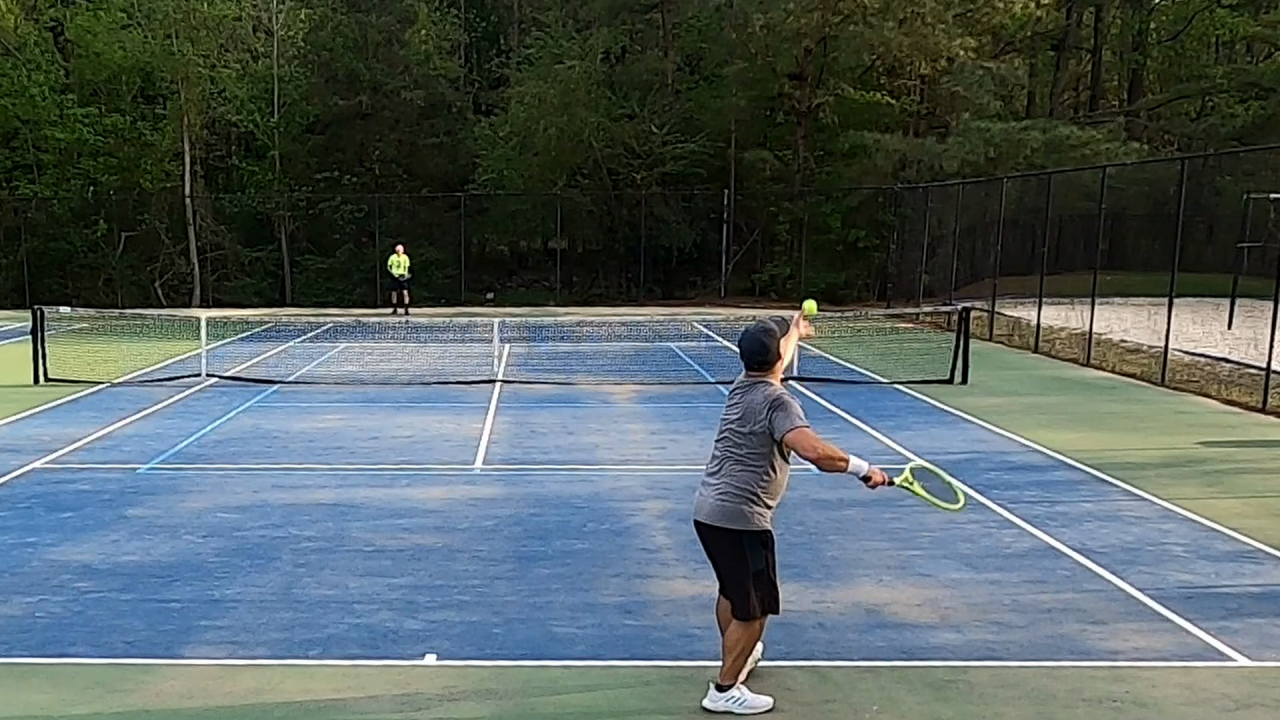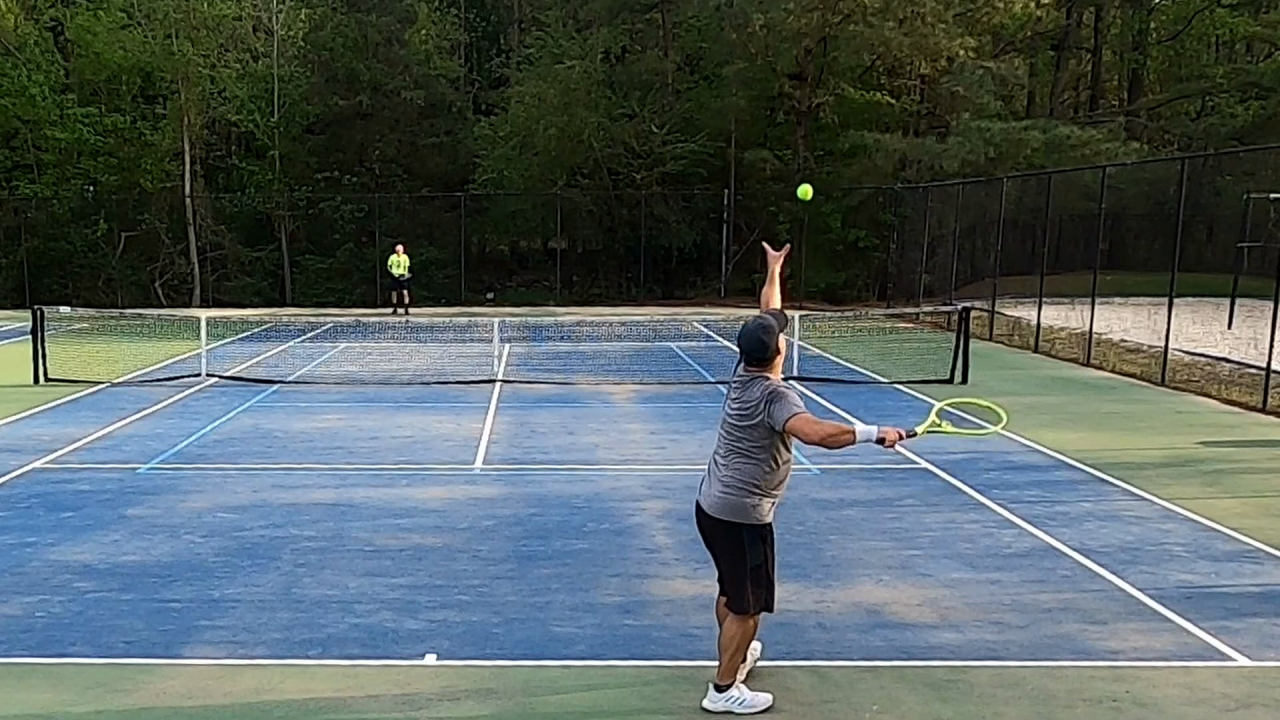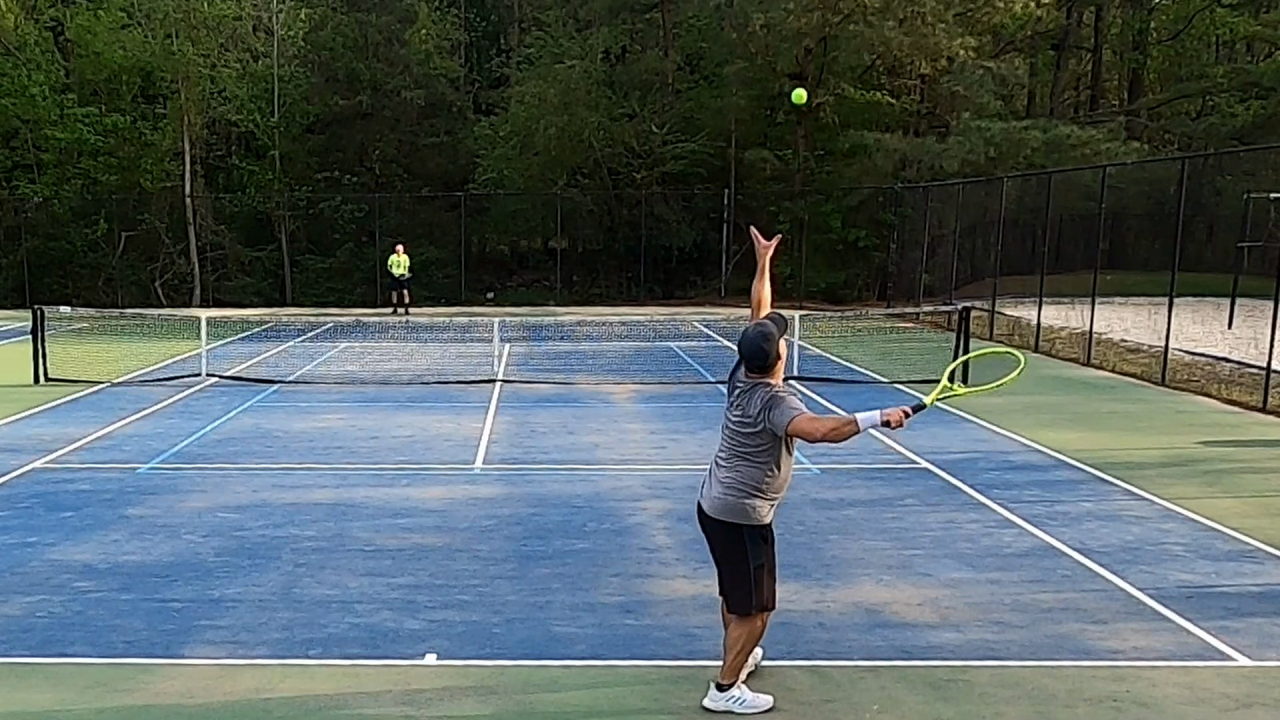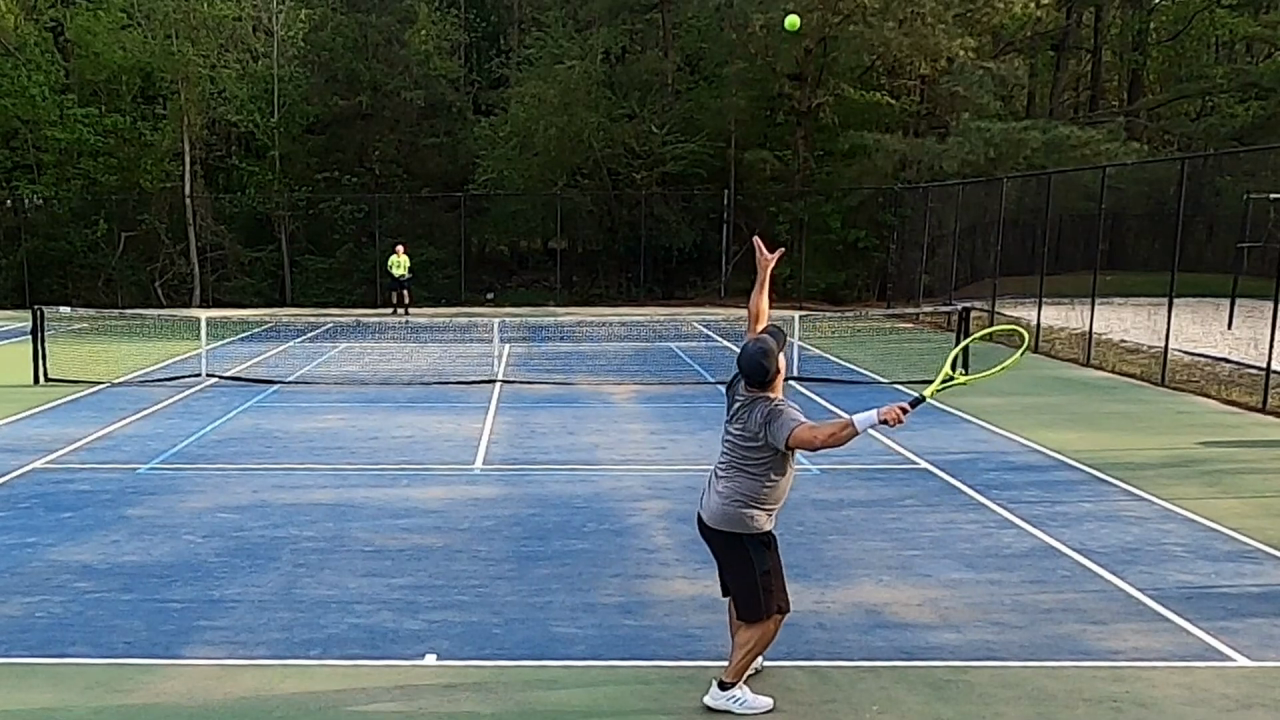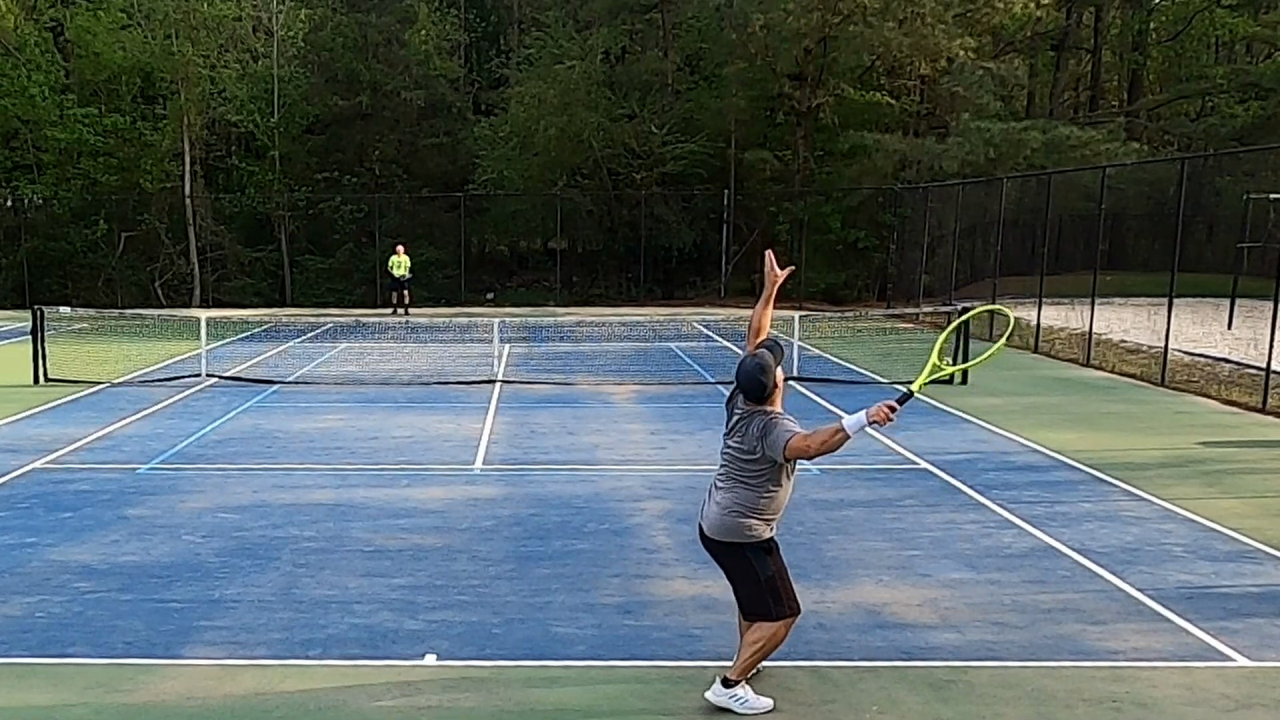
dt=1s
person 1, frame 1
left shoulder: (743, 385)
right shoulder: (777, 402)
left elbow: (771, 362)
right elbow: (814, 451)
left wrist: (794, 333)
right wrist: (862, 468)
left hip: (708, 511)
right hip: (741, 520)
left knee: (731, 593)
right knee: (753, 610)
left ankle: (736, 657)
right ankle: (724, 690)
person 1, frame 2
left shoulder: (744, 372)
right shoulder: (776, 395)
left elbow: (764, 318)
right elbow: (817, 433)
left wrist: (774, 270)
right wrist: (874, 433)
left hip: (712, 505)
right hip: (742, 515)
left knee: (731, 593)
right knee: (747, 606)
left ankle: (735, 655)
right ankle: (724, 689)
person 1, frame 3
left shoulder: (742, 375)
right shoulder: (775, 401)
left elbow: (759, 315)
right elbow: (819, 429)
left wrist: (763, 261)
right wrist: (877, 417)
left hip: (714, 505)
right hip: (742, 516)
left knee: (735, 596)
right knee: (753, 610)
left ankle: (738, 657)
right ankle: (725, 688)
person 1, frame 4
left shoulder: (741, 387)
right shoulder: (775, 414)
left elbow: (755, 326)
right elbow: (815, 437)
left wrist: (763, 274)
right wrist: (873, 418)
left hip: (714, 514)
right hip: (742, 525)
left knee: (744, 595)
right knee: (767, 614)
left ankle: (741, 660)
person 1, frame 5
left shoulder: (741, 399)
right shoulder: (772, 427)
left elbow: (755, 339)
right elbow: (809, 446)
left wrist: (770, 288)
right wrist: (863, 420)
left hip: (717, 523)
right hip: (741, 534)
left knee: (755, 596)
right knee: (779, 616)
left ankle: (745, 659)
right ankle: (729, 686)
